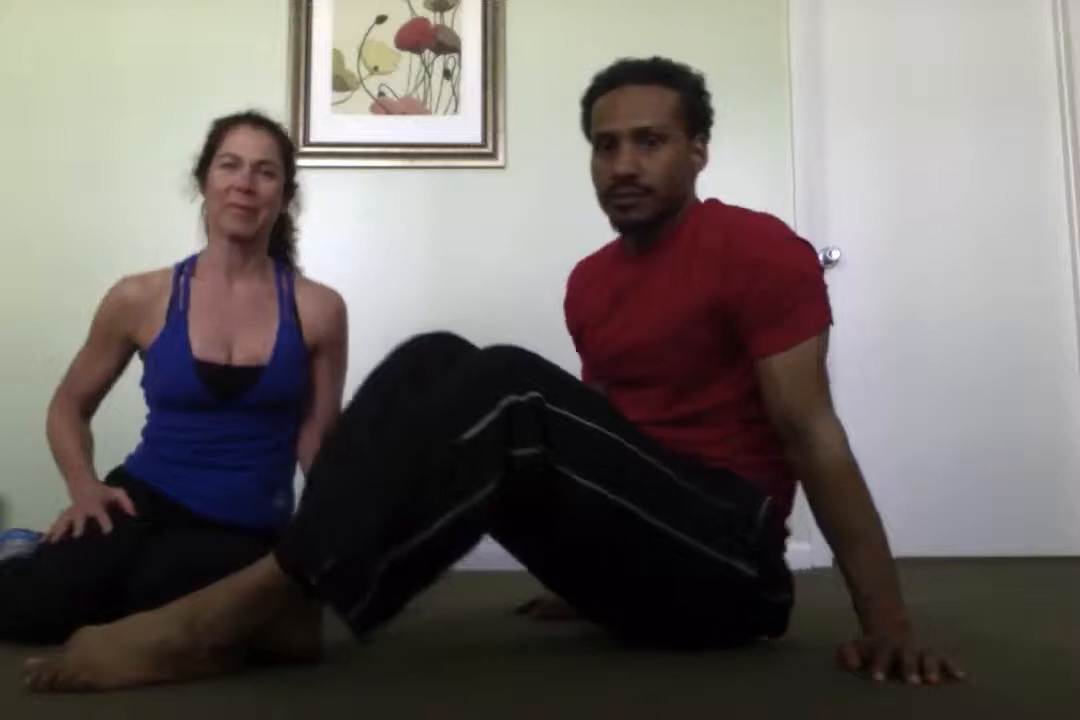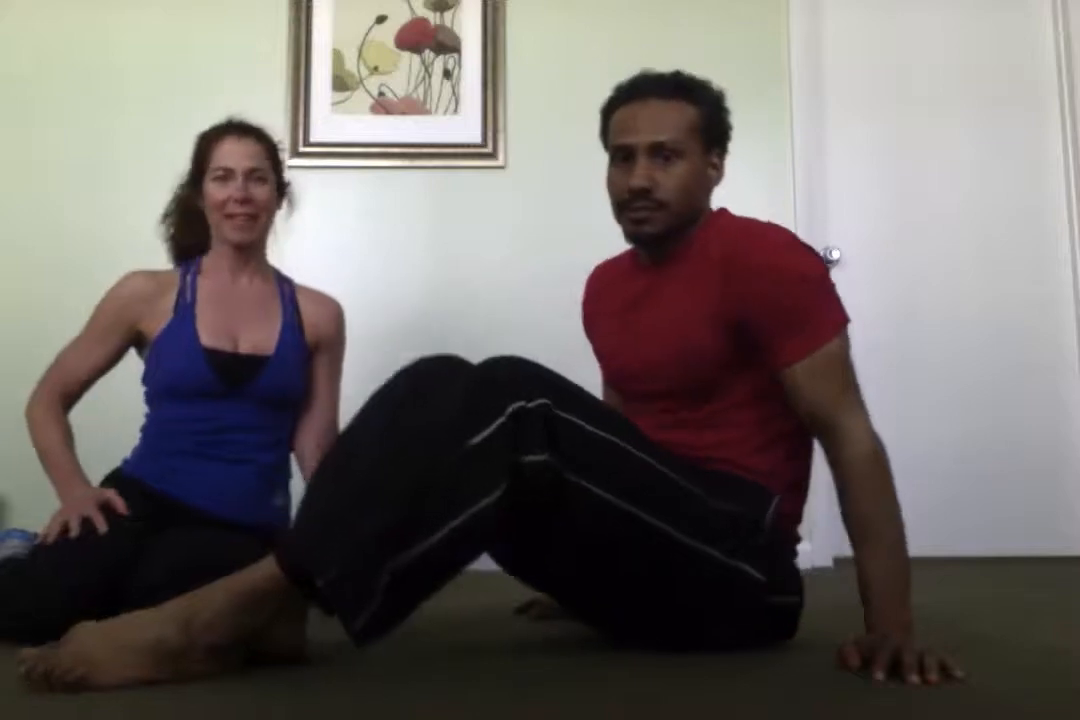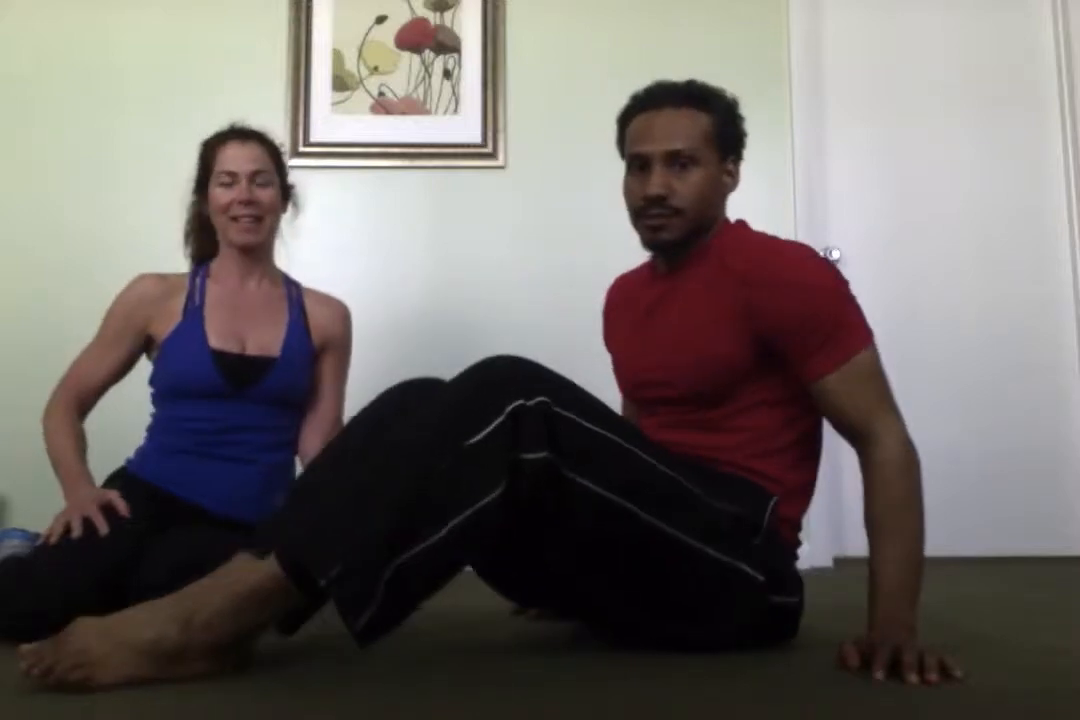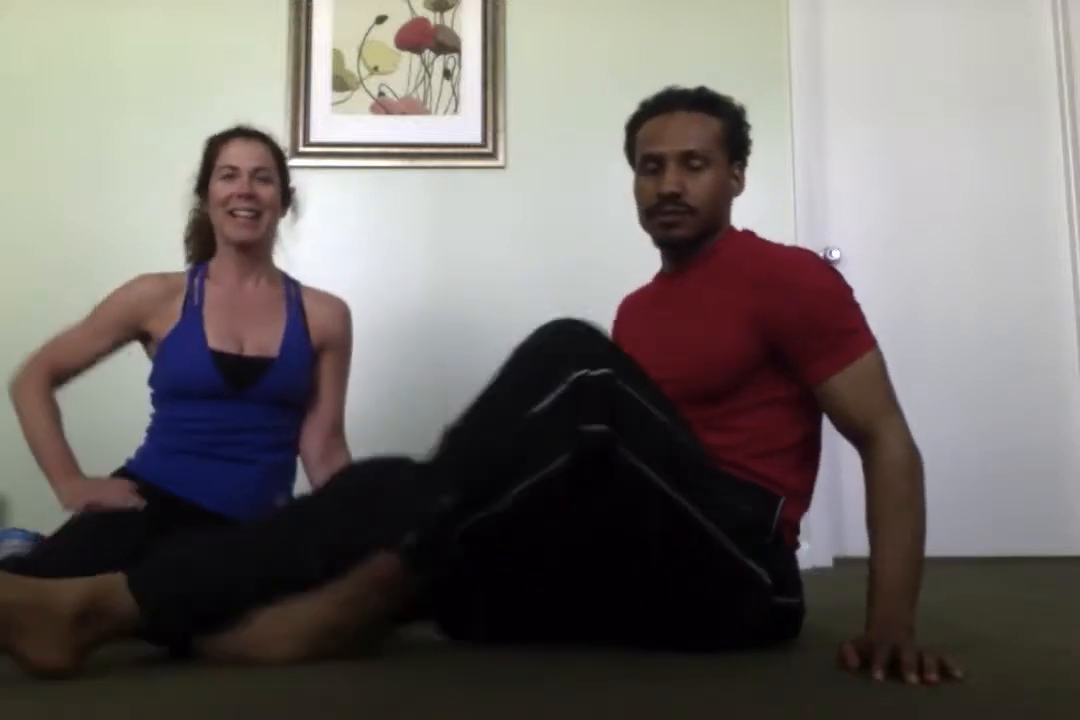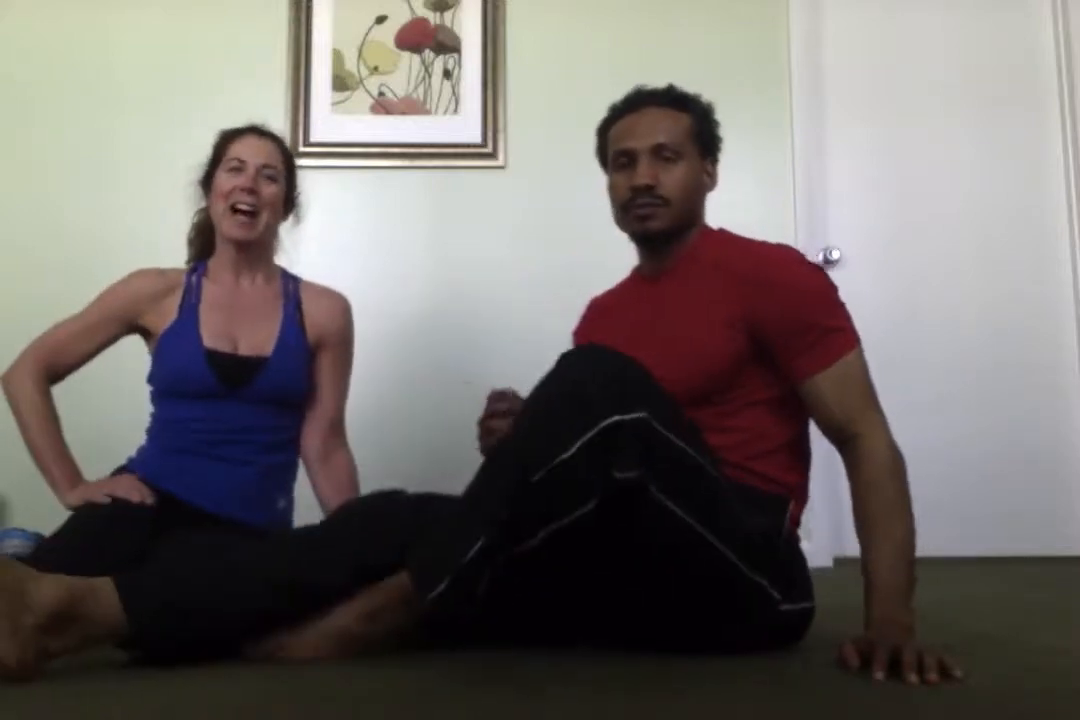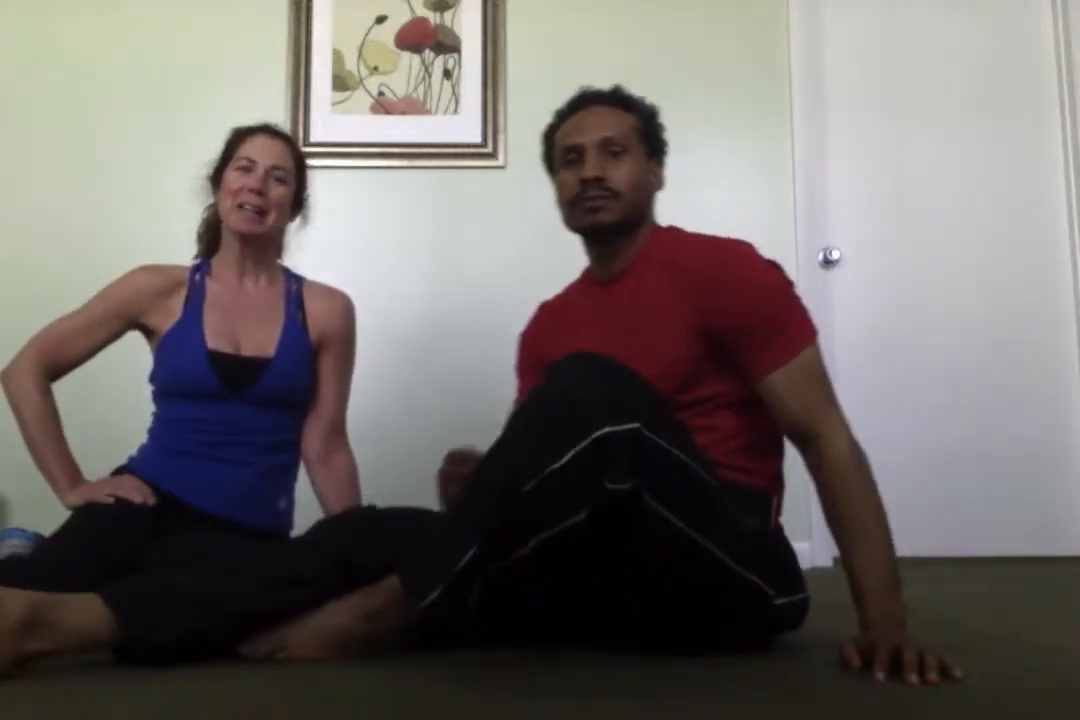
dt=0.3s
person 1, frame 1
left shoulder: (756, 250)
right shoulder: (588, 280)
left elbow: (810, 434)
left wrist: (887, 624)
right wrist: (578, 573)
left hip: (723, 563)
right hip: (628, 562)
left knee: (508, 386)
right knee: (435, 362)
left ankle: (232, 612)
right ankle: (294, 599)
person 1, frame 2
left shoulder: (762, 261)
right shoulder: (605, 288)
left elbow: (848, 433)
left wrist: (889, 622)
right wrist: (573, 563)
left hip: (732, 567)
right hip: (636, 566)
left knee: (515, 399)
right knee: (439, 387)
left ankle: (223, 616)
right ankle: (273, 603)
person 1, frame 3
left shoulder: (783, 276)
right shoulder: (625, 297)
left elbow: (883, 441)
left wrist: (892, 623)
right wrist: (571, 567)
left hip: (732, 568)
right hip: (637, 564)
left knee: (510, 395)
right knee: (424, 408)
left ankle: (219, 618)
right ankle: (229, 592)
person 1, frame 4
left shoulder: (789, 280)
right shoulder: (635, 313)
left elbow: (887, 441)
left wrist: (891, 621)
right wrist: (520, 455)
left hip: (734, 571)
right hip: (628, 567)
left knee: (568, 354)
right knee: (391, 485)
left ankle: (357, 598)
right ankle: (95, 606)
person 1, frame 5
left shoulder: (771, 277)
right shoulder: (603, 314)
left elbow: (868, 442)
left wrist: (890, 621)
right wrist: (526, 453)
left hip: (742, 575)
right hip: (626, 569)
left knee: (599, 386)
right knee: (397, 519)
left ankle: (389, 609)
right ankle: (78, 608)
person 1, frame 6
left shoulder: (726, 272)
right shoulder: (550, 325)
left elbow: (828, 440)
right elbow: (545, 474)
left wrist: (884, 622)
right wrist: (487, 494)
left hip: (727, 571)
right hip: (610, 572)
left knee: (594, 390)
right knee: (369, 534)
left ankle: (388, 611)
person 2, frame 1
left shoulder: (317, 309)
right shoulder: (139, 299)
left elbow: (318, 441)
right elbow: (70, 408)
right wrist: (85, 488)
left hip: (248, 530)
right hip: (146, 502)
person 2, frame 2
left shoulder: (317, 313)
right shoulder: (147, 295)
left elbow: (316, 444)
right elbow: (47, 400)
right wrist: (74, 490)
left hip: (245, 528)
right hip: (143, 501)
person 2, frame 3
left shoulder: (323, 317)
right shoulder: (156, 298)
left elbow: (320, 444)
right elbow: (64, 407)
right wrist: (79, 492)
left hip: (245, 528)
right hip: (146, 499)
person 2, frame 4
left shoulder: (323, 315)
right shoulder: (157, 297)
left elbow: (324, 447)
right wrist: (70, 482)
left hip: (247, 526)
right hip: (150, 499)
person 2, frame 5
left shoulder: (323, 312)
right shoulder: (157, 293)
left elbow: (324, 447)
right wrist: (70, 485)
left hip: (249, 528)
right hip: (150, 500)
person 2, frame 6
left shoulder: (326, 311)
right shoulder: (159, 290)
left elbow: (325, 448)
right wrist: (72, 486)
left hip: (249, 531)
right hip: (149, 500)
